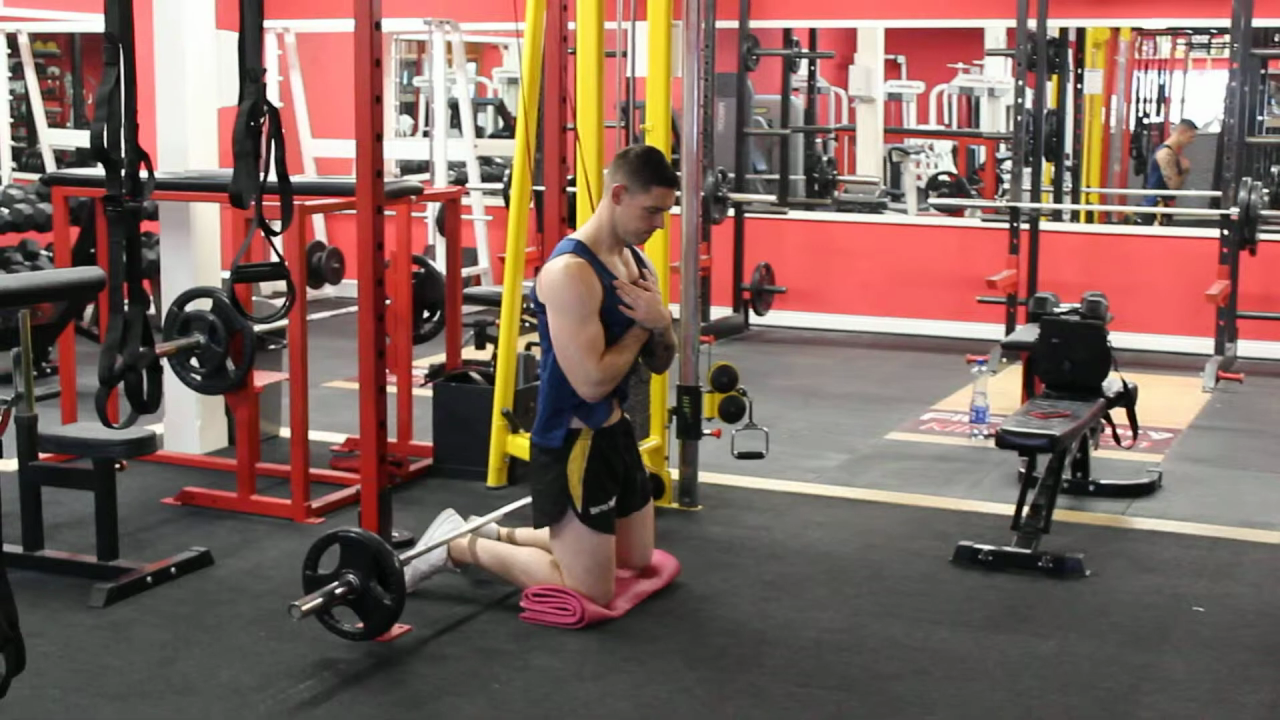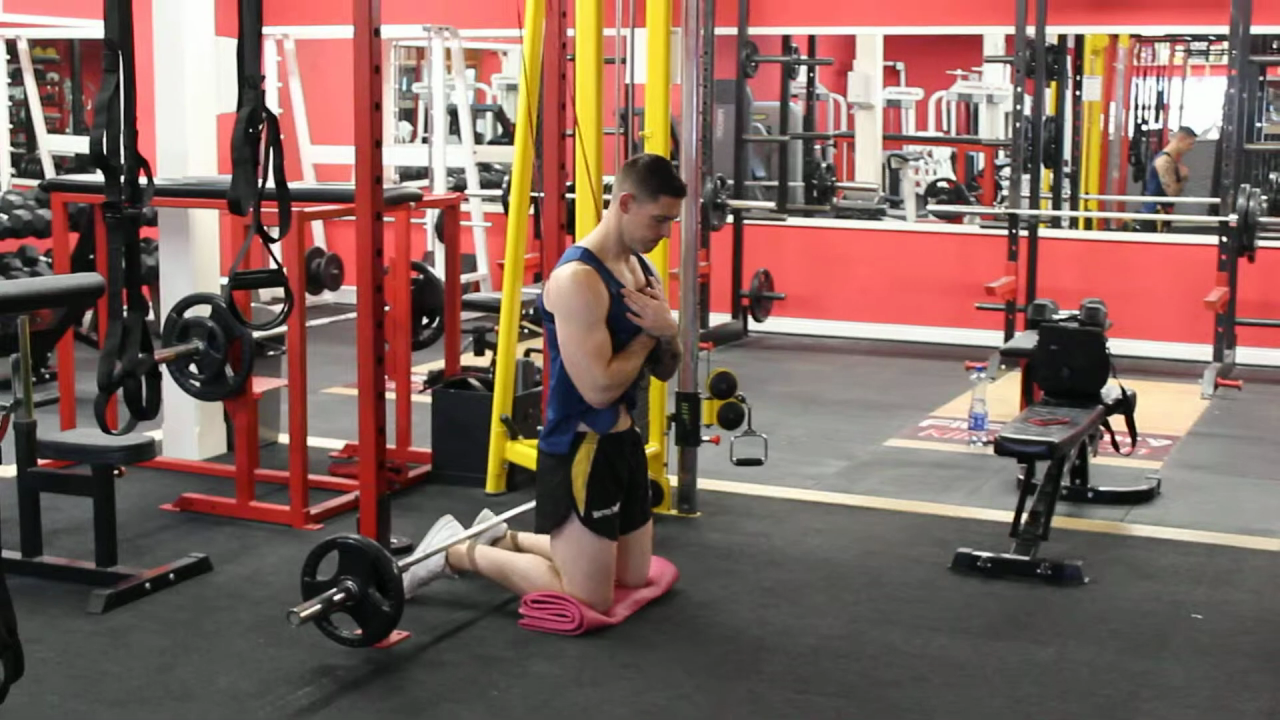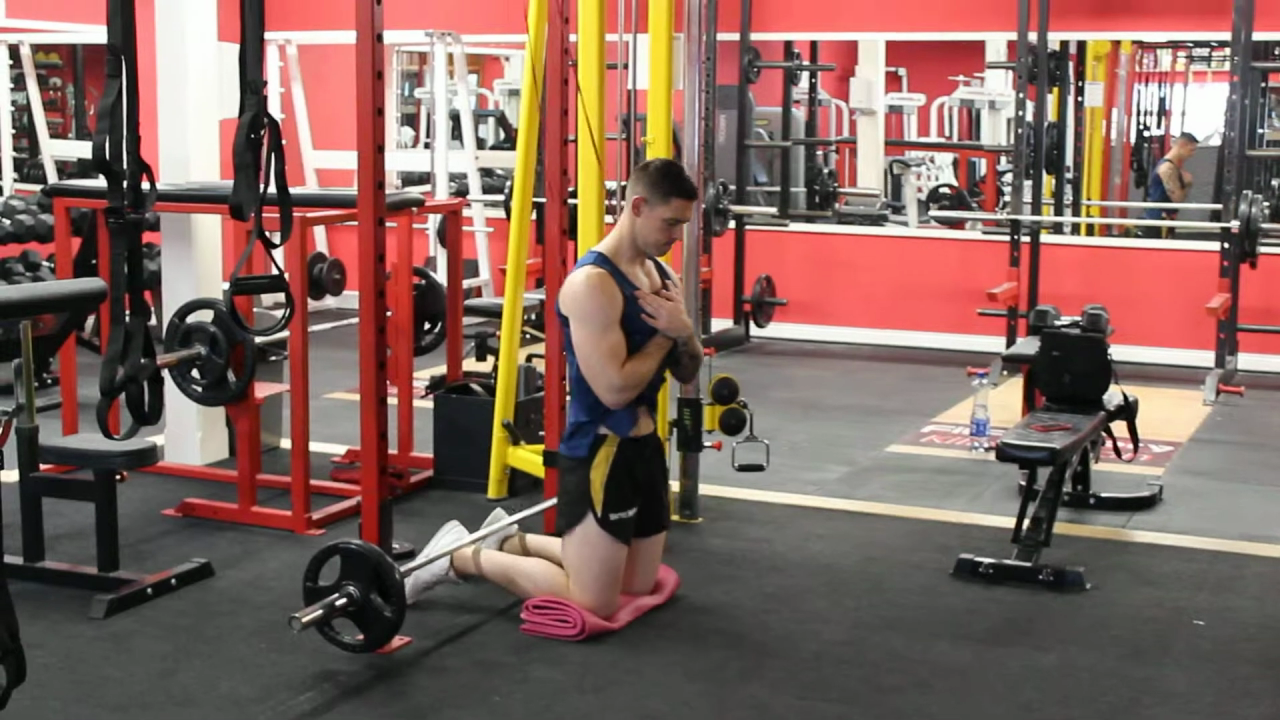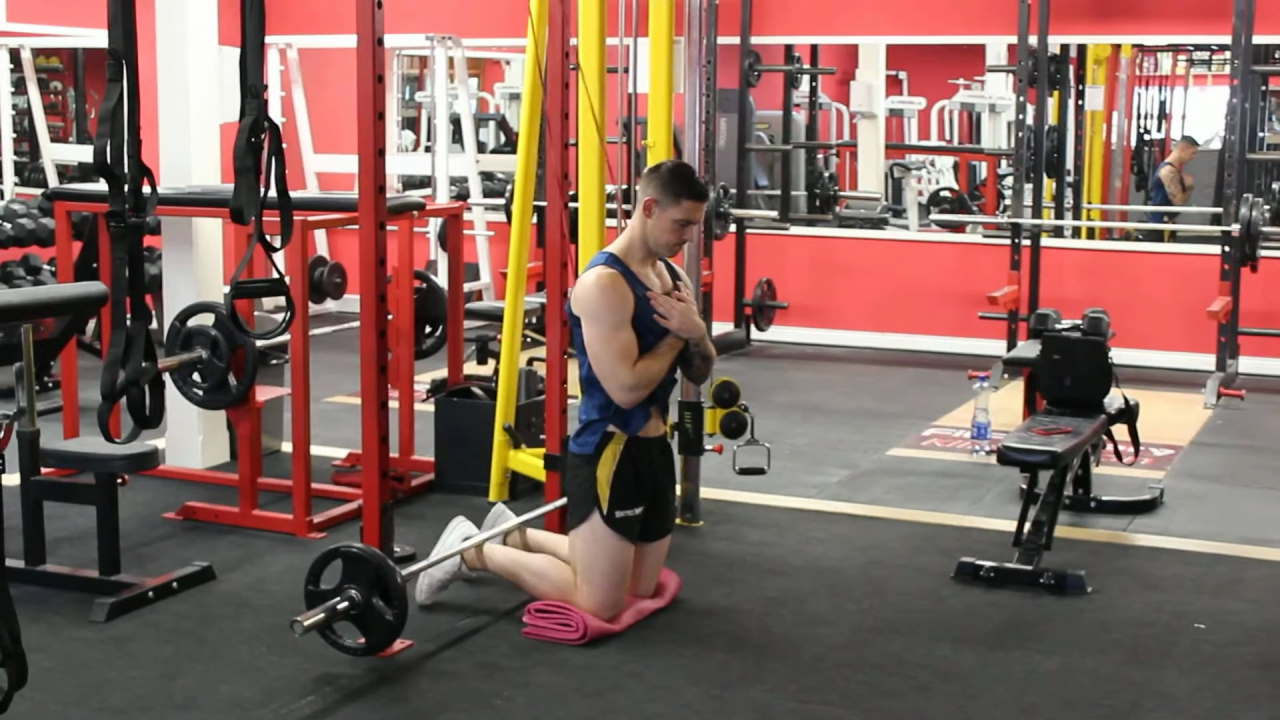
dt=0.2s
person 1, frame 1
left shoulder: (637, 263)
right shoulder: (570, 272)
left elbow: (659, 361)
right elbow: (591, 382)
left wrist: (661, 322)
right wrist: (643, 324)
left hip: (614, 430)
right hip: (573, 443)
left knee: (636, 560)
right knee: (591, 594)
left ankle: (499, 534)
right ankle: (460, 545)
person 1, frame 2
left shoulder: (643, 270)
right shoulder: (577, 280)
left elbow: (665, 369)
right elbow: (598, 388)
left wrist: (668, 331)
right wrist: (648, 331)
left hip: (622, 440)
right hip: (579, 450)
left knee: (634, 579)
right knee: (589, 601)
left ankle: (505, 539)
right ankle: (458, 550)
person 1, frame 3
left shoulder: (662, 274)
right shoulder: (592, 283)
left elbow: (687, 372)
right elbow: (615, 389)
left wrist: (685, 332)
right wrist: (664, 333)
left hip: (644, 445)
right hip: (600, 453)
left knee: (639, 587)
right knee: (594, 606)
left ankle: (513, 541)
right ankle: (462, 555)
person 1, frame 4
left shoulder: (674, 276)
right shoulder: (603, 283)
left elbow: (699, 373)
right elbow: (626, 388)
left wrist: (697, 332)
right wrist: (676, 333)
left hip: (653, 445)
right hip: (608, 451)
left knee: (639, 589)
right knee: (598, 606)
left ankle: (513, 535)
right ankle: (472, 549)
